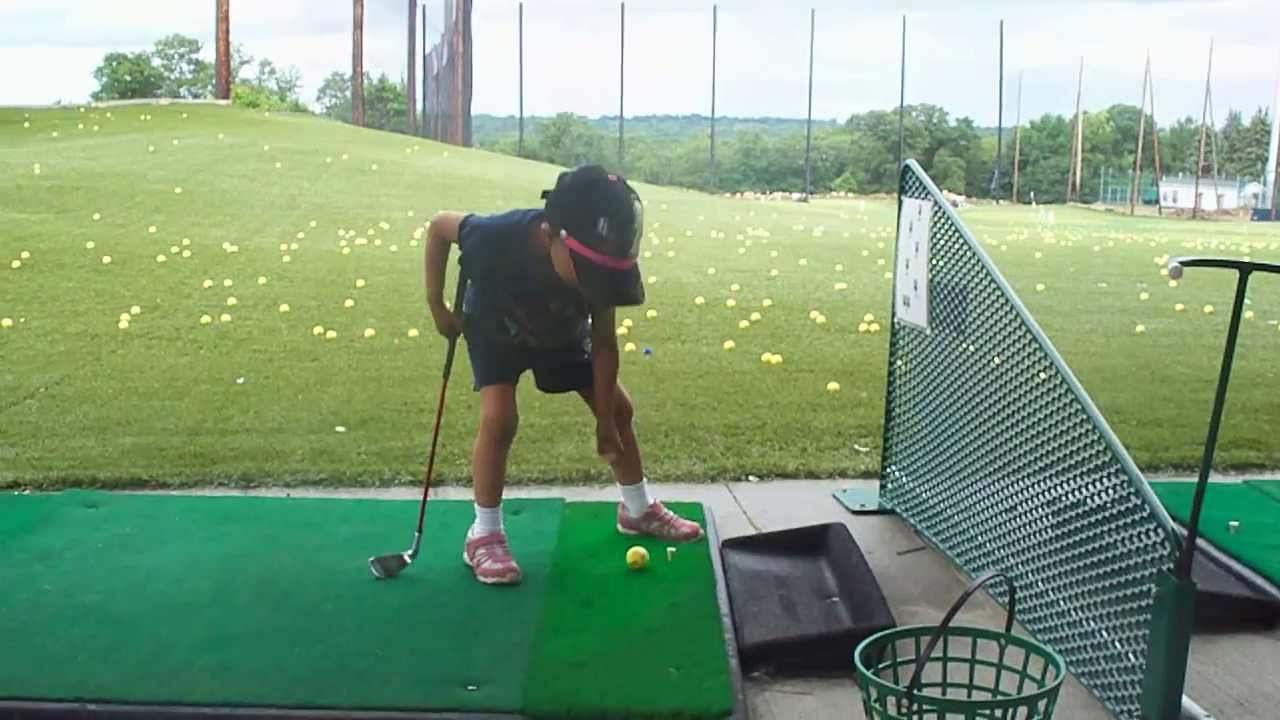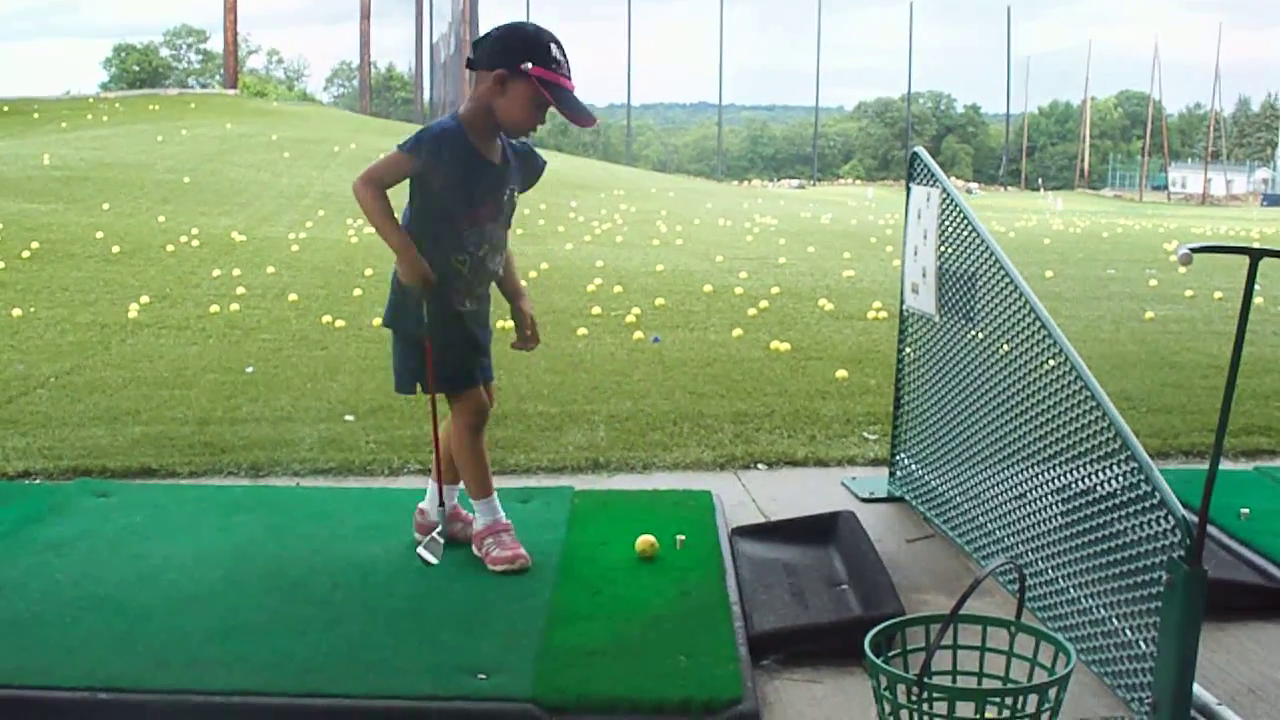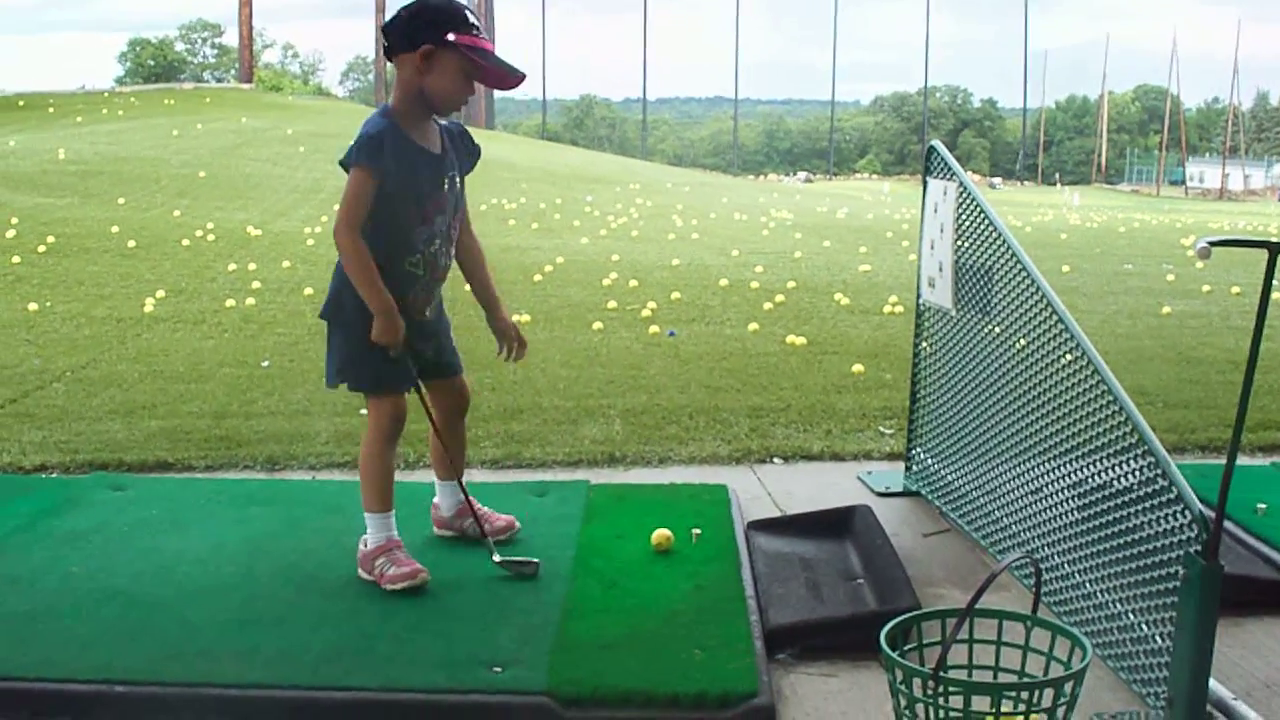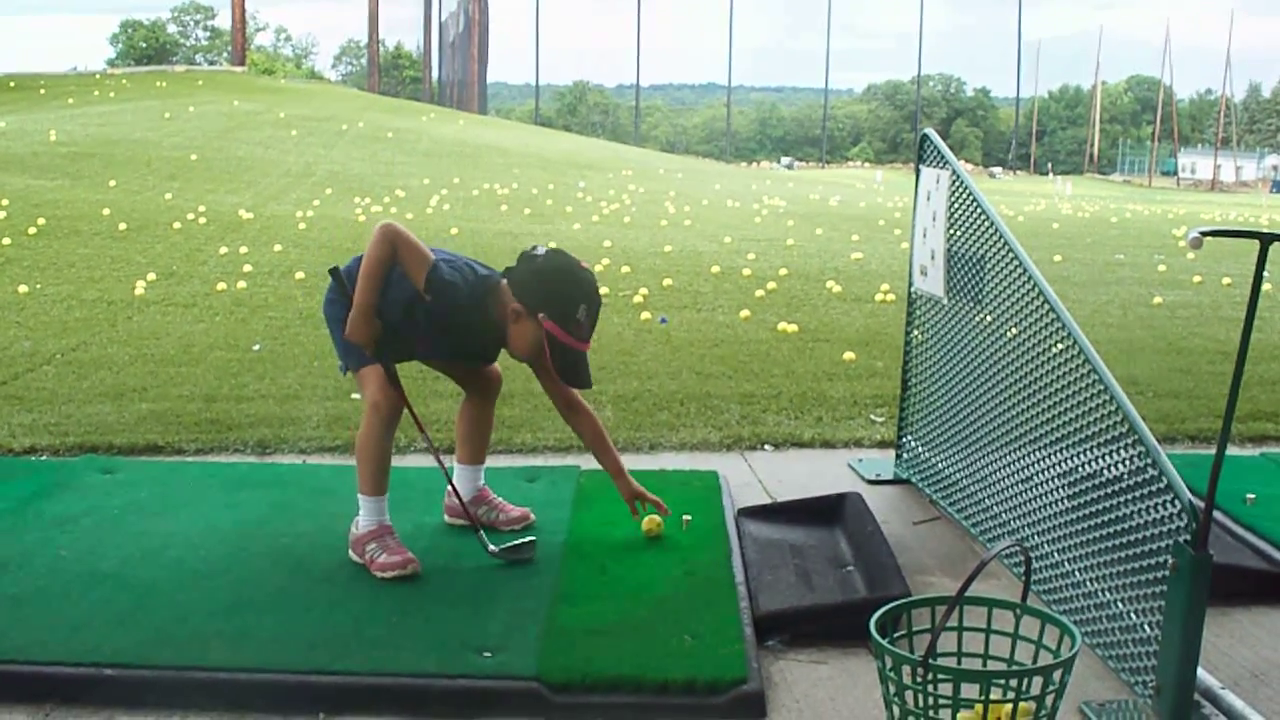
dt=0.7s
person 1, frame 1
left shoulder: (599, 266)
right shoulder: (498, 239)
left elbow: (605, 340)
right elbow: (439, 225)
left wrist: (603, 417)
right wrist: (436, 306)
left hip: (561, 337)
right hip: (495, 331)
left knee: (617, 408)
right knee: (499, 416)
left ankle: (640, 508)
right ankle: (484, 535)
person 1, frame 2
left shoulder: (515, 158)
right shoulder: (443, 140)
right elbow: (367, 184)
left wrist: (519, 299)
right wrist: (405, 255)
left hip: (472, 303)
right hip: (429, 304)
left knee: (473, 408)
right knee: (471, 407)
left ankle: (435, 510)
right ankle: (489, 522)
person 1, frame 3
left shoulder: (452, 142)
right shoulder: (380, 140)
left elbow: (462, 234)
right elbow: (346, 232)
left wrist: (497, 313)
right wrist: (384, 313)
left hip: (422, 304)
right hip: (366, 307)
left knee: (454, 398)
right knee: (388, 413)
left ankle: (451, 506)
right ankle: (377, 543)
person 1, frame 4
left shoulder: (522, 323)
right shoulder: (455, 292)
left elbow: (571, 406)
right elbow: (386, 232)
left wrist: (622, 479)
right wrist: (362, 315)
left hip: (413, 312)
right hip: (358, 301)
left knee: (486, 380)
right knee: (384, 396)
left ankle: (467, 494)
right ankle: (368, 528)
